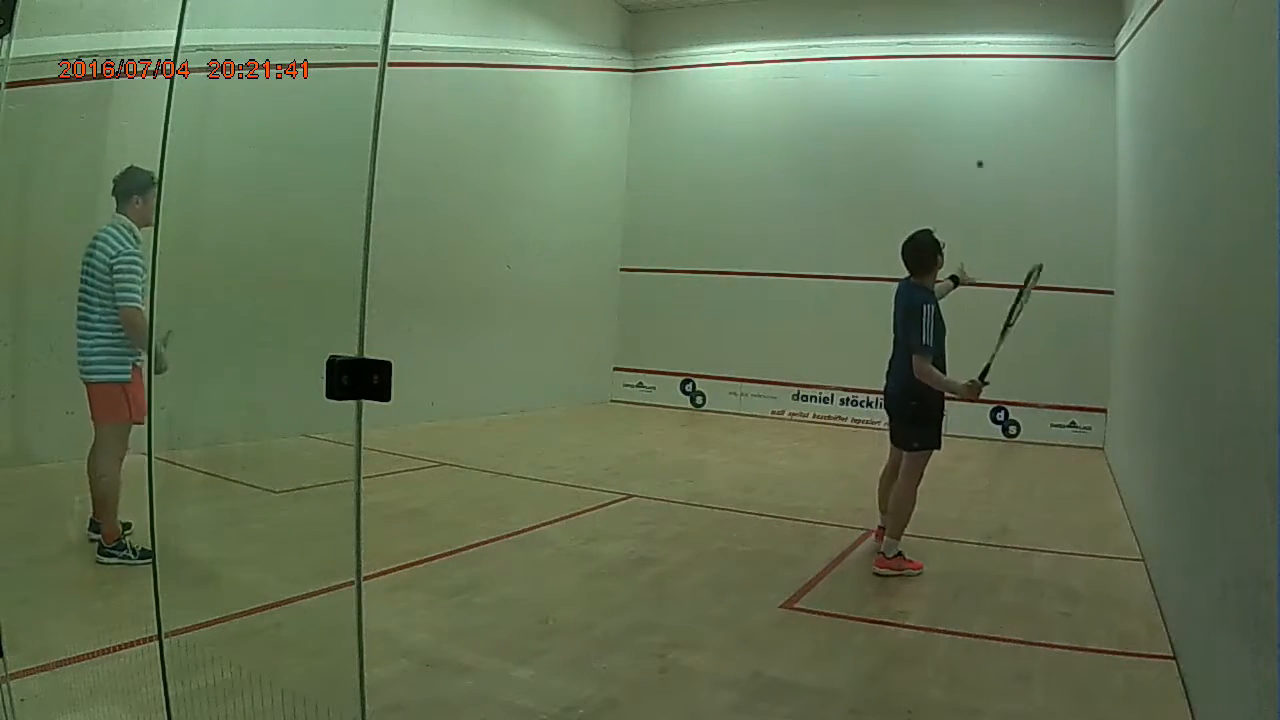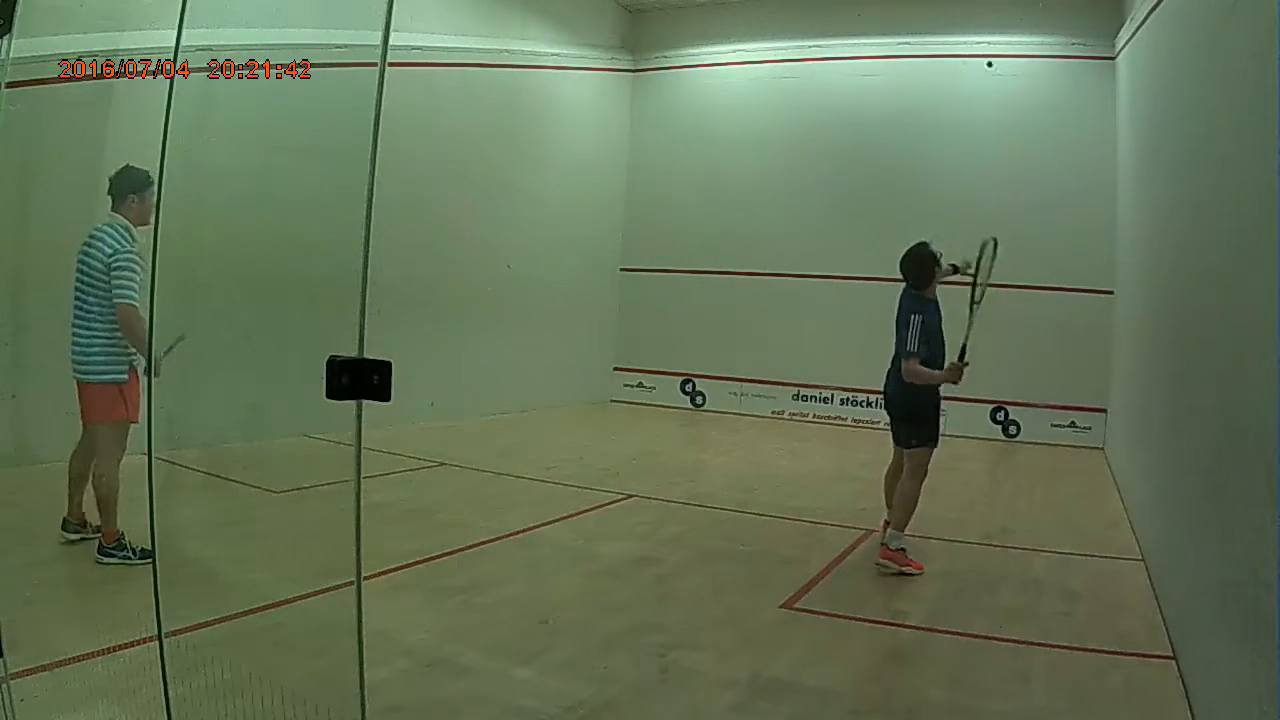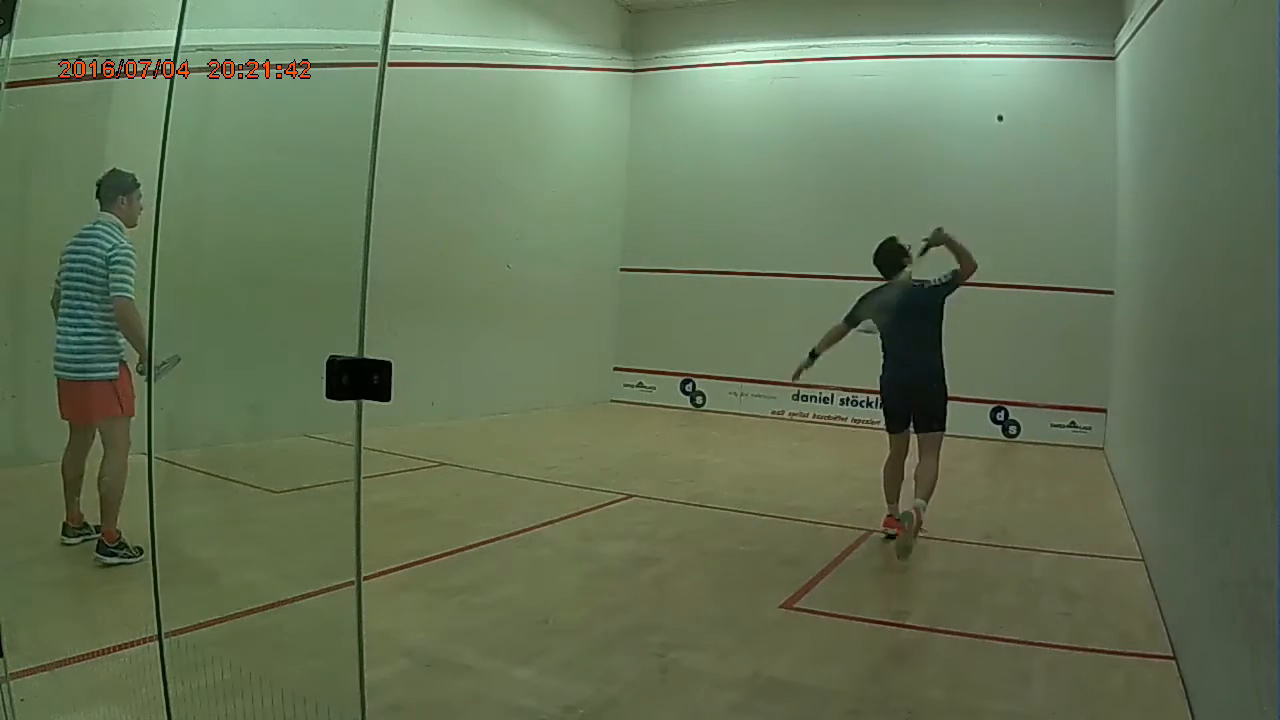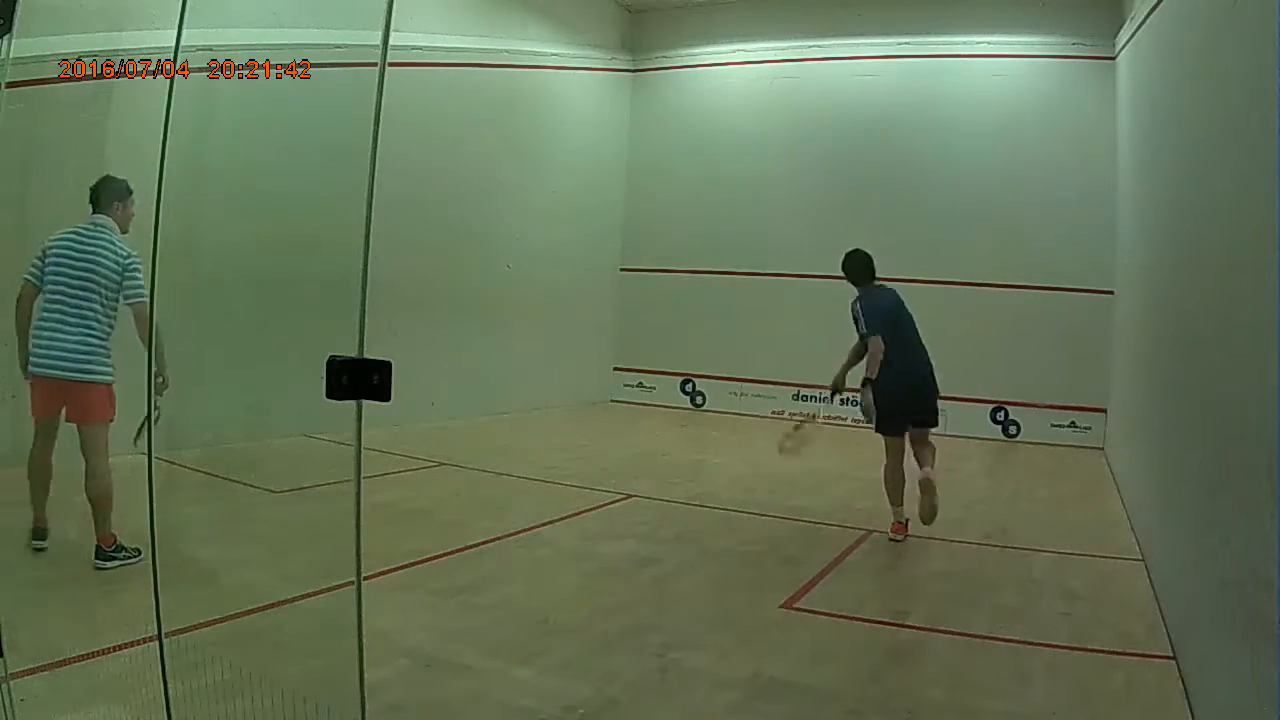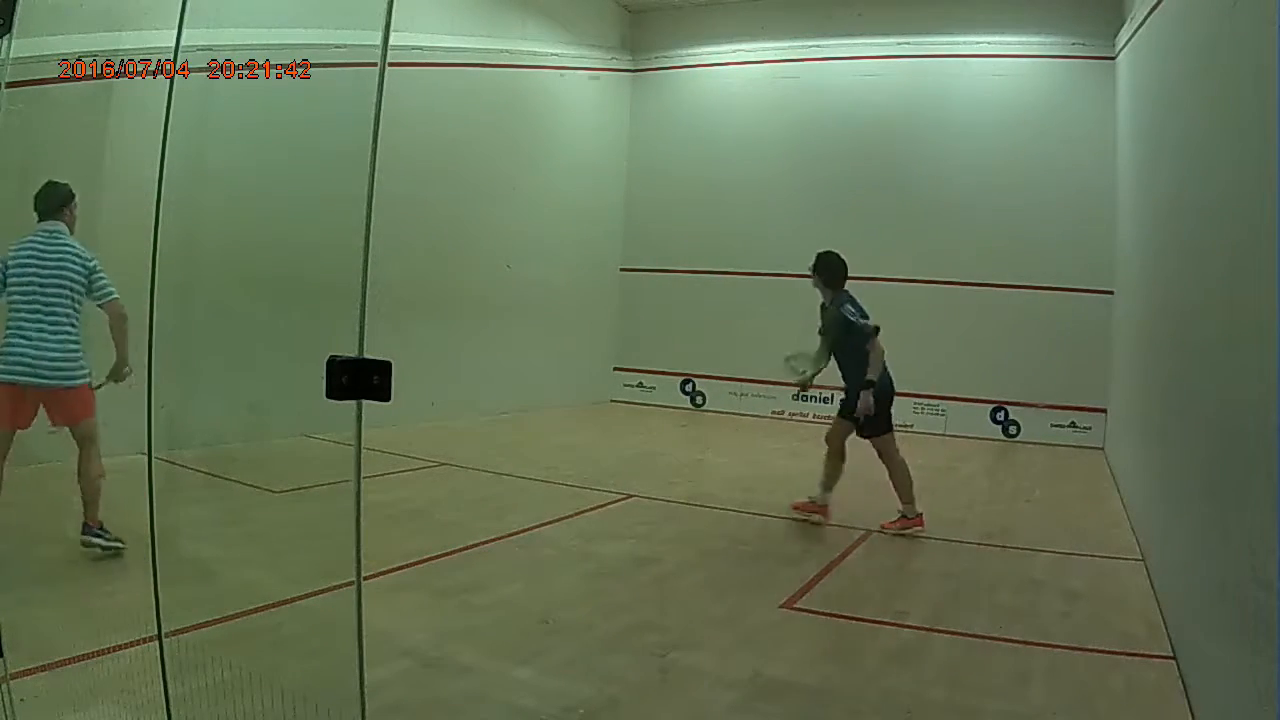
dt=0.3s
person 1, frame 1
left shoulder: (101, 237)
right shoulder: (127, 252)
right elbow: (131, 316)
right wrist: (155, 355)
left hip: (94, 358)
right hip: (115, 363)
left knee: (103, 444)
right knee: (113, 450)
left ankle: (101, 519)
right ankle: (110, 541)
person 1, frame 2
left shoulder: (95, 237)
right shoulder: (124, 249)
right elbow: (127, 314)
right wrist: (151, 355)
left hip: (88, 358)
right hip: (111, 364)
left knee: (90, 441)
right knee: (110, 452)
left ankle: (74, 520)
right ankle: (110, 541)
person 1, frame 3
left shoulder: (74, 243)
right shoulder: (119, 247)
left elbow: (56, 302)
right elbow: (124, 310)
right wrist: (145, 353)
left hip: (67, 361)
right hip: (102, 364)
left knee: (78, 441)
right knee: (116, 449)
left ankle: (74, 522)
right ankle: (110, 541)
person 1, frame 4
left shoulder: (56, 242)
right shoulder: (124, 255)
left elbow: (24, 299)
right elbow: (144, 318)
left wrist: (24, 350)
right wrist: (160, 367)
left hip: (45, 361)
right hip: (89, 366)
left knee: (42, 442)
right knee: (96, 455)
left ankle: (39, 527)
right ankle: (106, 545)
person 1, frame 5
right shoulder: (82, 258)
right elbow: (117, 313)
right wrist: (122, 359)
right hip: (67, 369)
right knee: (89, 445)
right ankle: (92, 525)
person 2, frame 1
left shoulder: (908, 287)
right shoulder: (924, 307)
right elbow: (922, 367)
left wrist: (955, 281)
right wrist: (957, 390)
left hip: (898, 392)
right hip: (918, 398)
left knee: (895, 463)
right knee: (910, 475)
left ankle: (884, 527)
right ankle: (889, 553)
person 2, frame 2
left shoulder: (915, 289)
right shoulder: (918, 315)
left elbow: (930, 280)
right elbow: (910, 370)
left wrist: (956, 269)
right wrist: (943, 377)
left hip: (899, 395)
right hip: (916, 398)
left knee: (900, 462)
right knee: (915, 471)
left ankle: (891, 521)
right ankle: (892, 547)
person 2, frame 3
left shoulder: (875, 297)
right shoulder: (926, 291)
left elbow: (841, 328)
right elbow: (968, 269)
left wrist: (813, 355)
right wrist: (949, 242)
left hip: (892, 386)
right hip: (929, 385)
left knee: (896, 453)
right knee: (929, 454)
left ankle: (892, 517)
right ankle: (914, 511)
person 2, frame 4
left shoulder: (862, 305)
right shoulder: (888, 293)
left elbow: (876, 347)
left wrist: (867, 385)
right wrist: (842, 372)
left hip: (890, 387)
right hip: (923, 381)
left knee: (894, 456)
right knee: (923, 443)
left ankle: (898, 520)
right ankle: (926, 475)
person 2, frame 5
left shoulder: (845, 308)
right shoulder: (829, 307)
left elbow: (877, 346)
right elbow: (827, 346)
left wrist: (868, 388)
right wrist: (812, 373)
left hip: (872, 390)
right hip: (860, 388)
left knee: (887, 453)
right knee: (834, 440)
left ankle: (911, 516)
right ankle: (820, 503)
